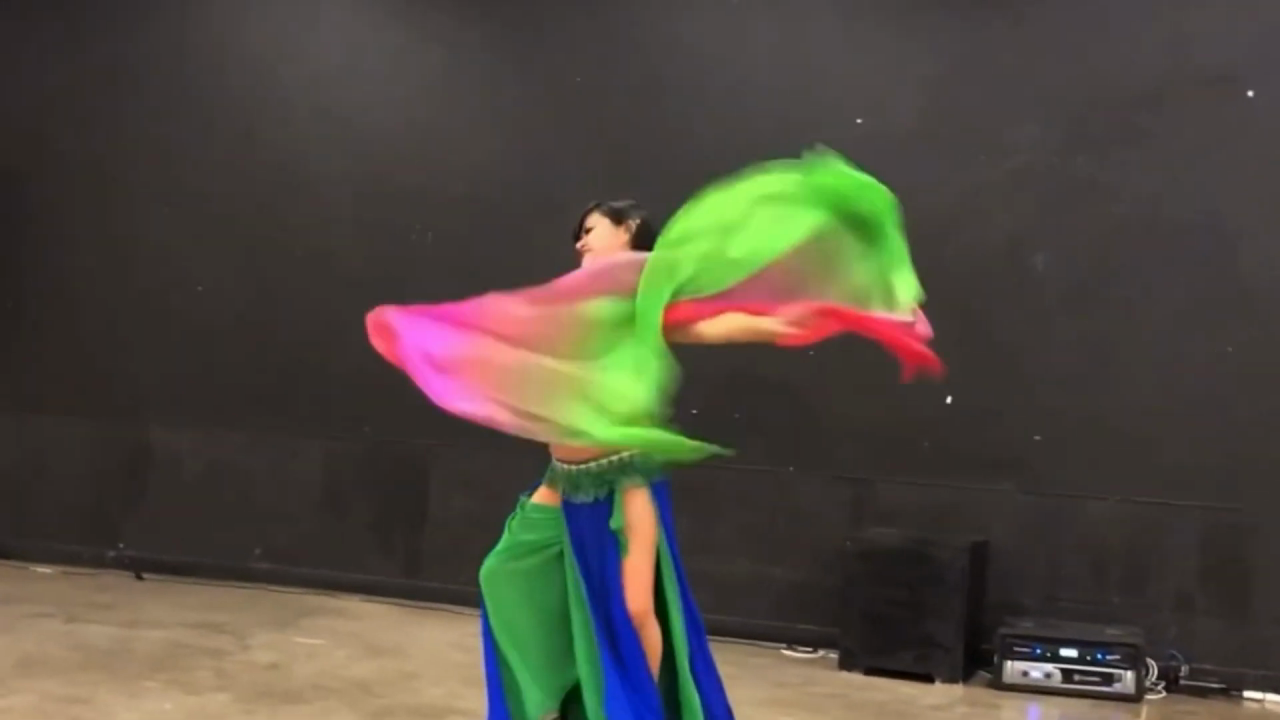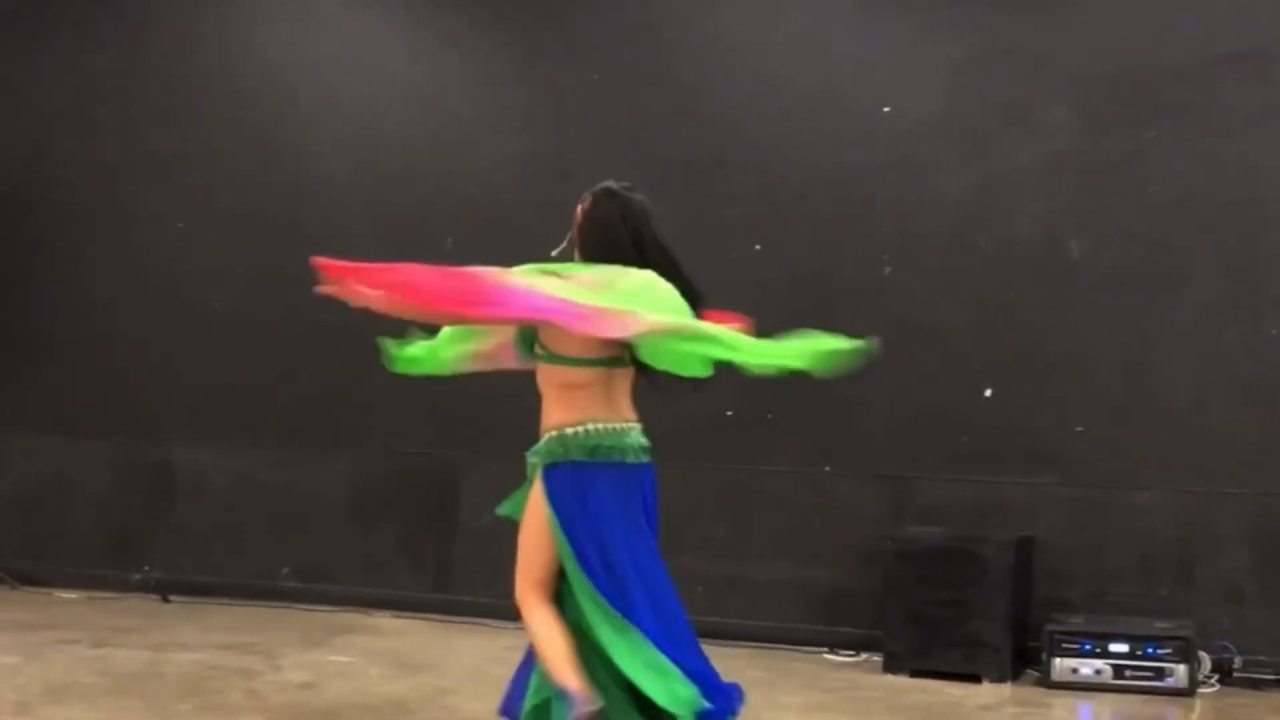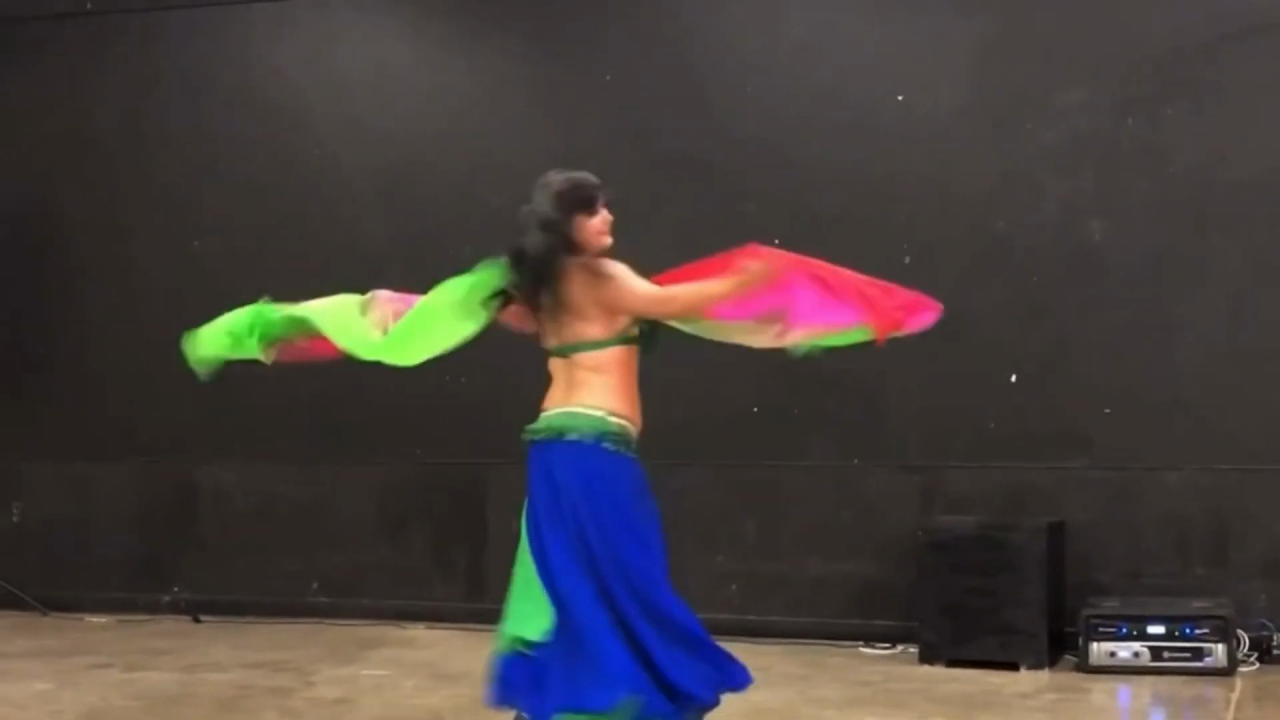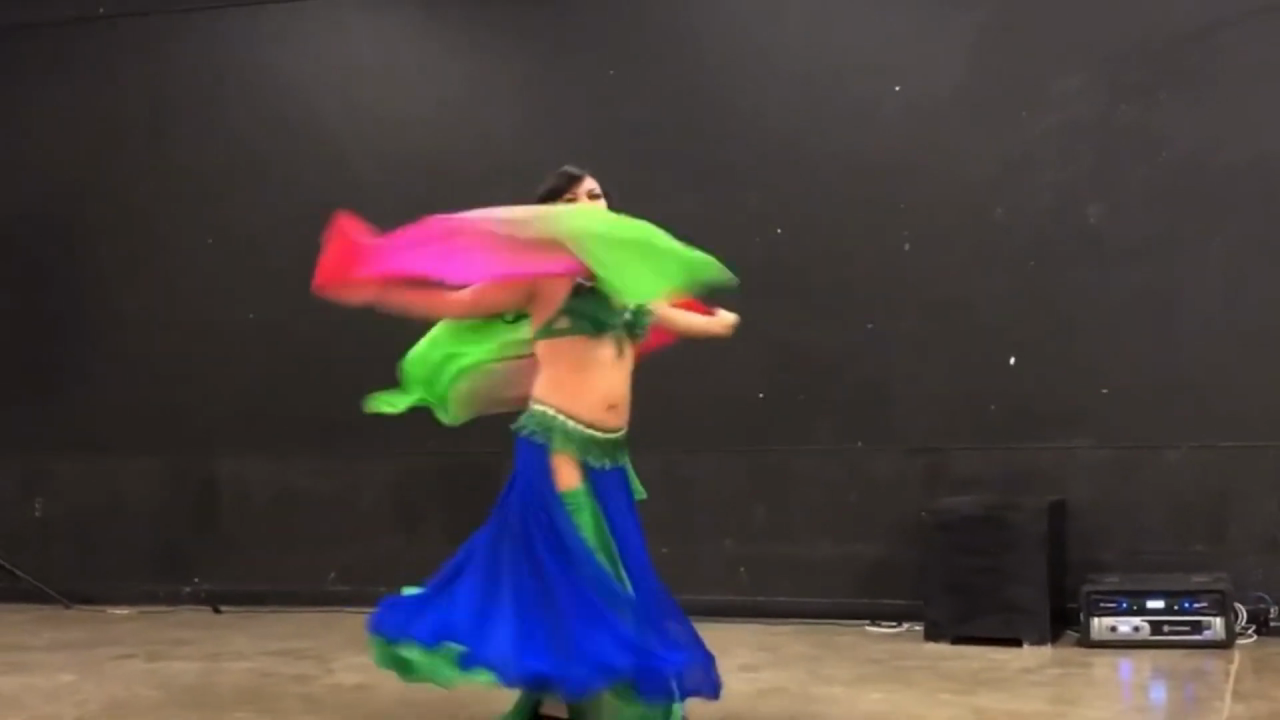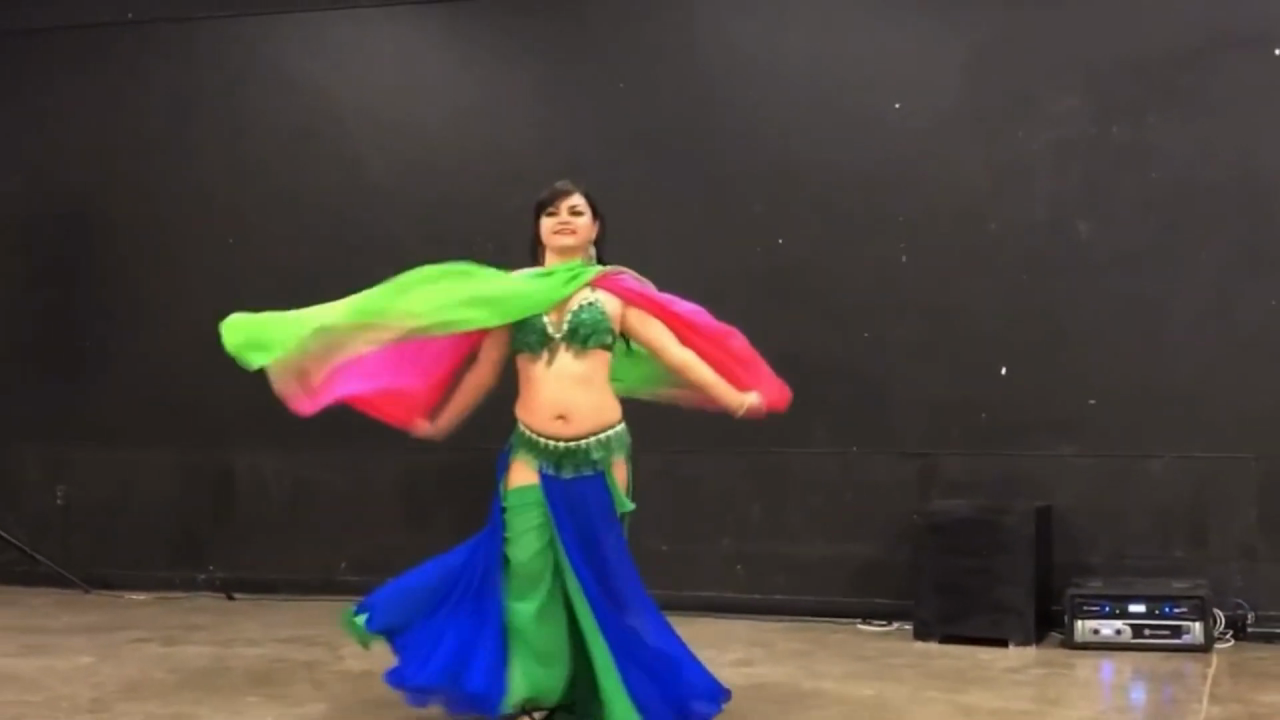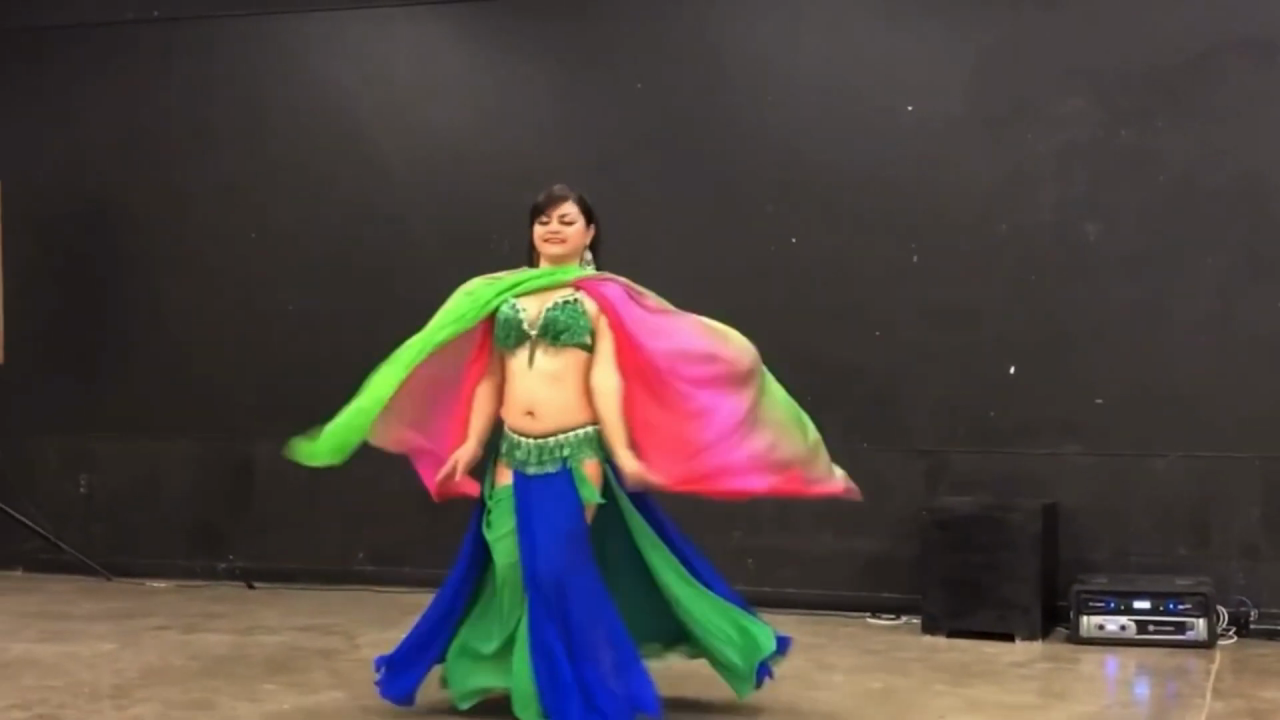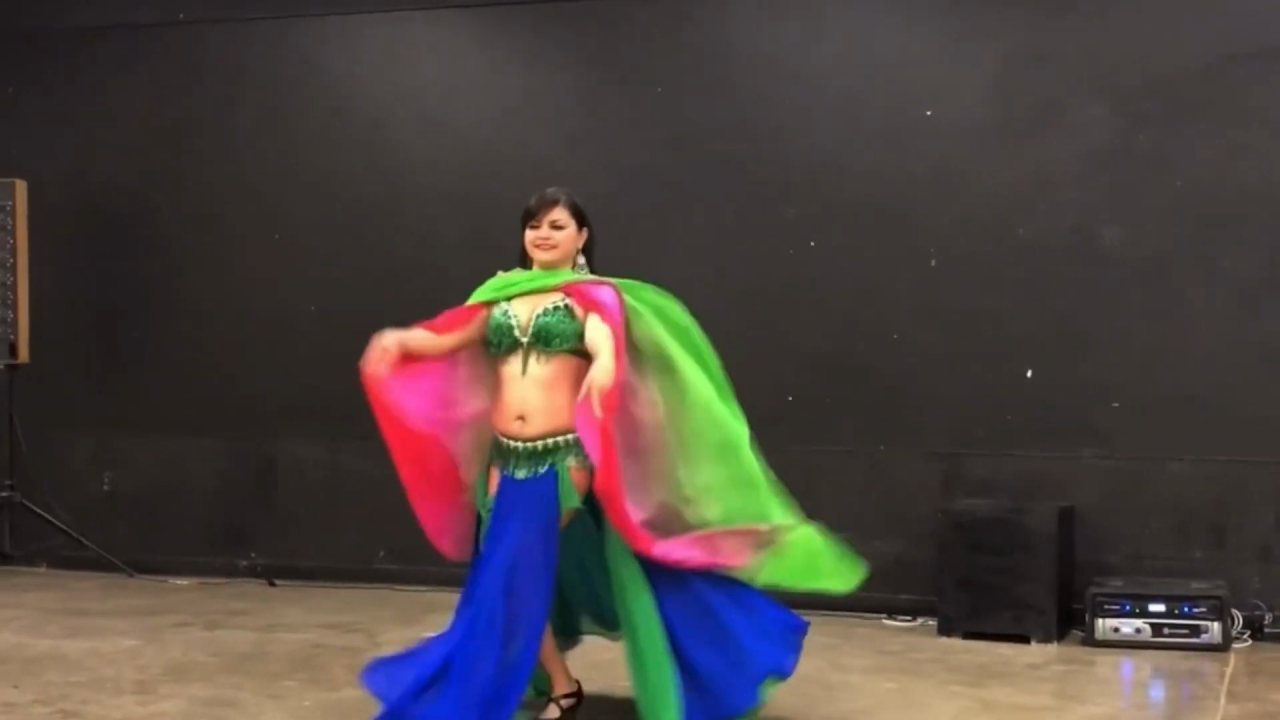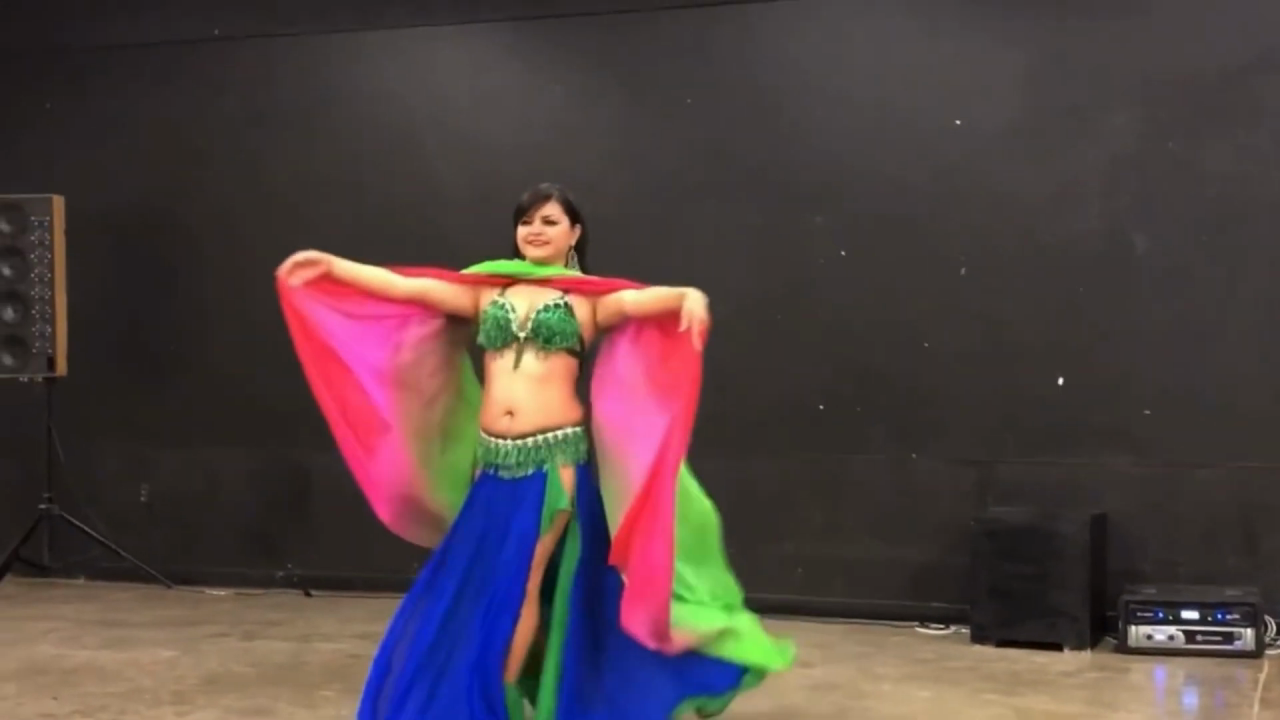
dt=0.3s
person 1, frame 1
left shoulder: (654, 298)
right shoulder: (568, 302)
left elbow: (708, 328)
left wrist: (772, 324)
left hip: (624, 473)
right hip: (567, 478)
left knee: (634, 606)
right knee: (511, 579)
person 1, frame 2
left shoulder: (544, 289)
right shoulder: (644, 292)
left elbow: (460, 297)
left hip: (571, 460)
right hip: (628, 455)
left knee: (533, 593)
right knee: (621, 595)
person 1, frame 3
left shoulder: (541, 297)
right shoulder: (601, 278)
left elbow: (511, 316)
right elbow: (667, 304)
right wrist: (739, 278)
left hip: (549, 442)
right hip: (594, 444)
left knee: (573, 579)
right knee: (614, 582)
person 1, frame 4
right shoulder: (538, 274)
left elbow: (666, 315)
right elbow: (467, 303)
left wrist: (717, 323)
right wrist: (400, 293)
left hip: (606, 452)
right hip: (554, 443)
left knee: (610, 576)
right knee: (568, 572)
person 1, frame 5
left shoulder: (616, 293)
right shoulder: (515, 293)
left elbow: (669, 349)
right elbow: (486, 370)
left wrist: (735, 399)
right wrist: (439, 423)
left hip: (601, 453)
right hip: (531, 454)
left knee: (601, 575)
right knee: (527, 570)
person 1, frame 6
left shoulder: (602, 295)
right shoulder: (503, 294)
left elbow: (607, 374)
right elbow: (492, 379)
left wrist: (621, 451)
right wrist: (470, 444)
left hip: (576, 451)
right hip: (512, 454)
left knee: (558, 570)
right knee: (515, 569)
person 1, frame 7
left shoulder: (595, 295)
right shoulder: (502, 295)
left elbow: (603, 335)
right elbow: (445, 337)
left wrist: (603, 364)
right wrist: (397, 342)
left hip: (563, 454)
right hip: (504, 457)
left knee: (514, 576)
right knee: (502, 576)
person 1, frame 8
left shoulder: (590, 296)
right shoulder: (487, 289)
left elbow: (645, 301)
right elbow: (403, 287)
left wrist: (688, 298)
right wrist: (332, 266)
left hip: (557, 453)
right hip: (493, 458)
left knee: (514, 580)
right knee: (484, 581)
